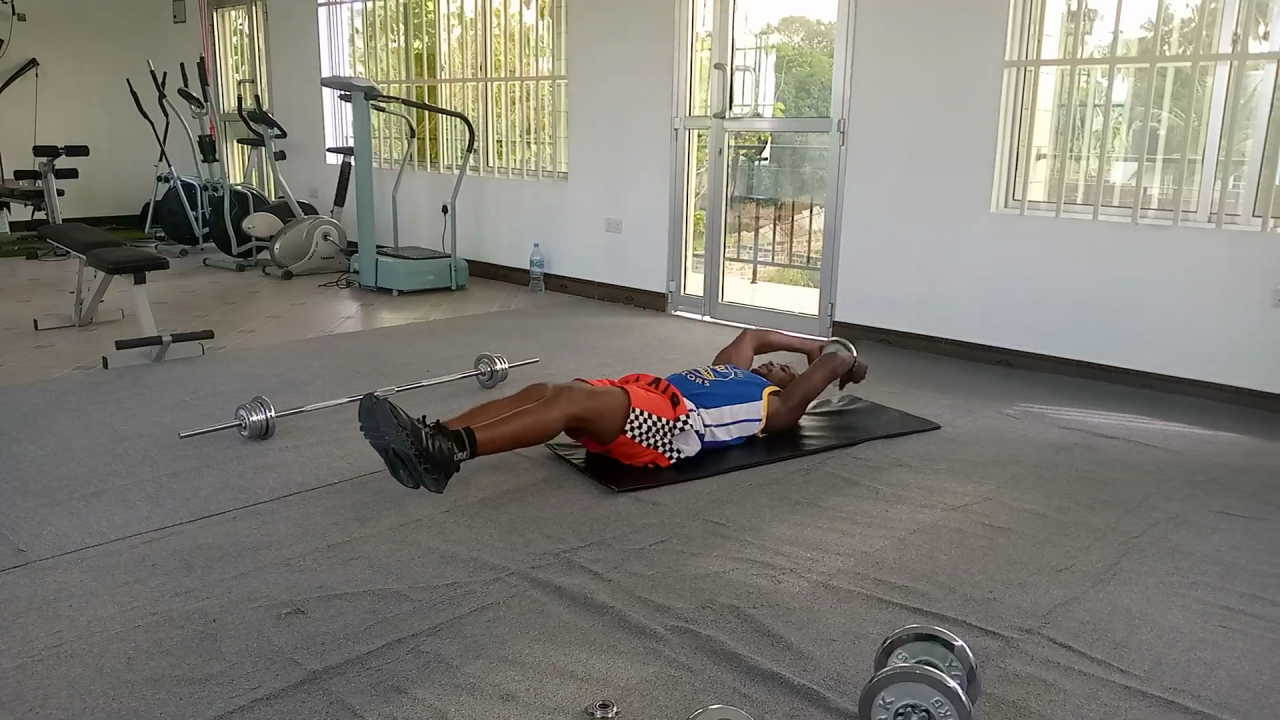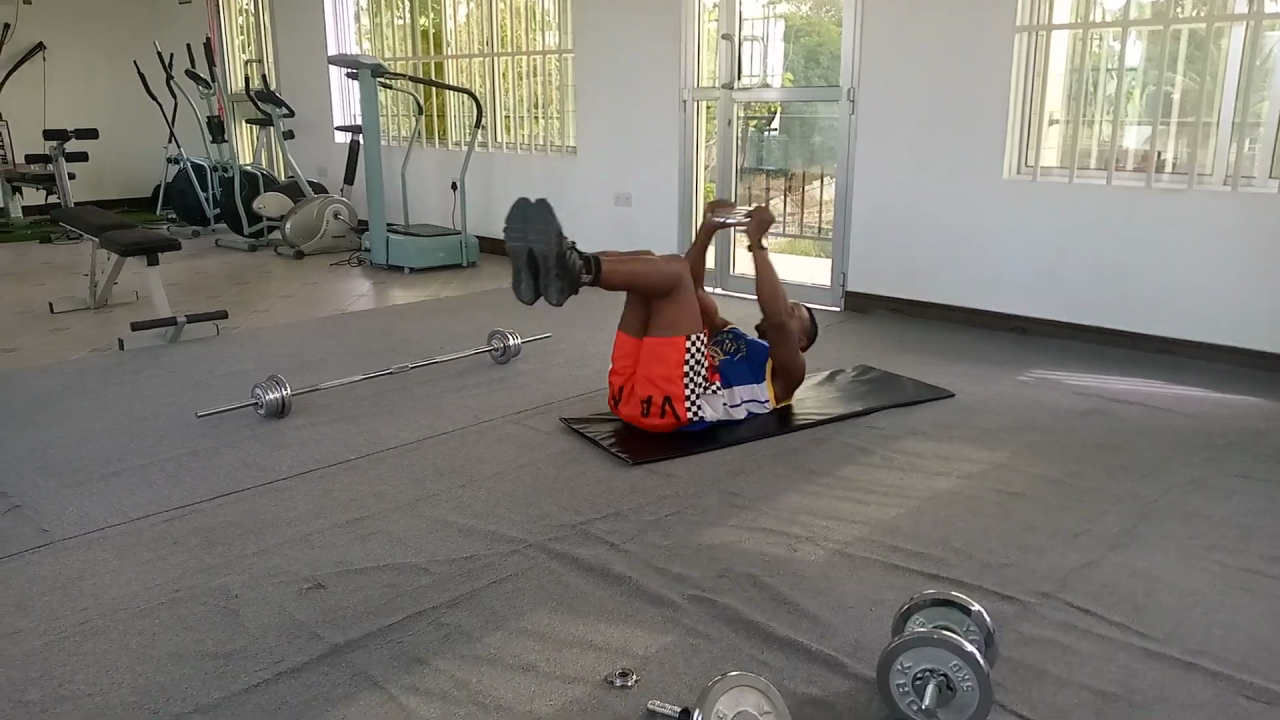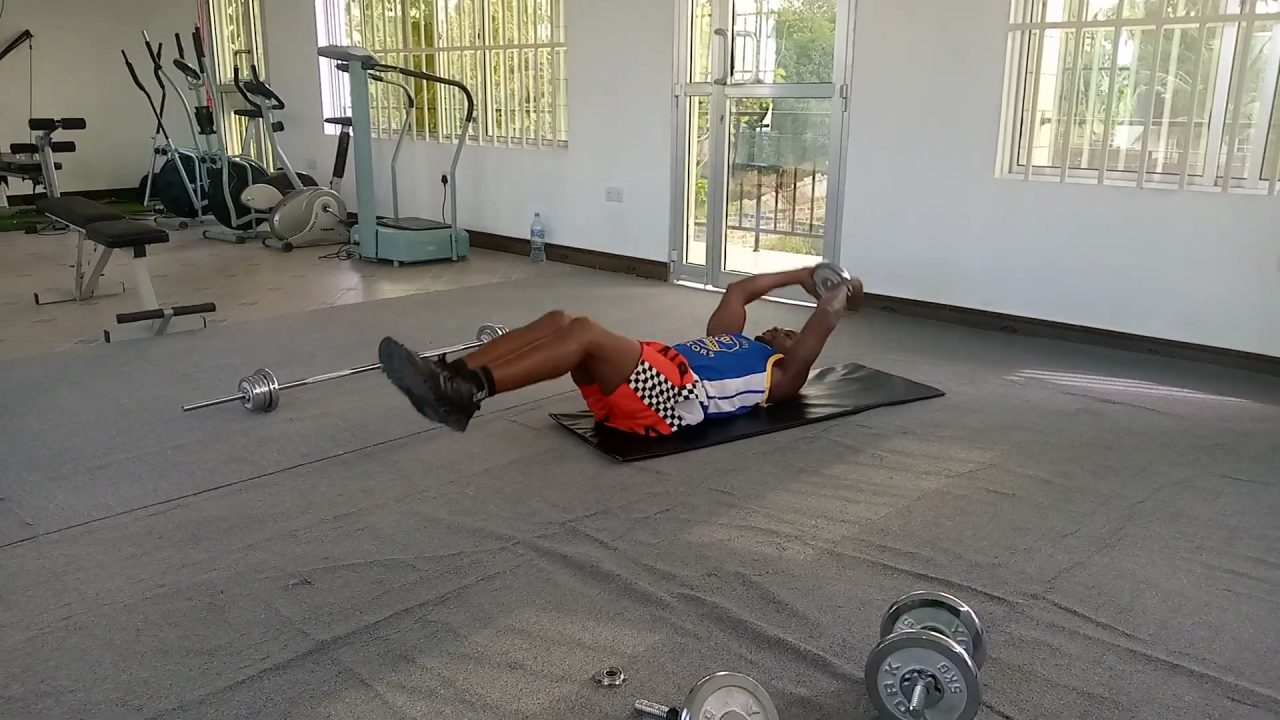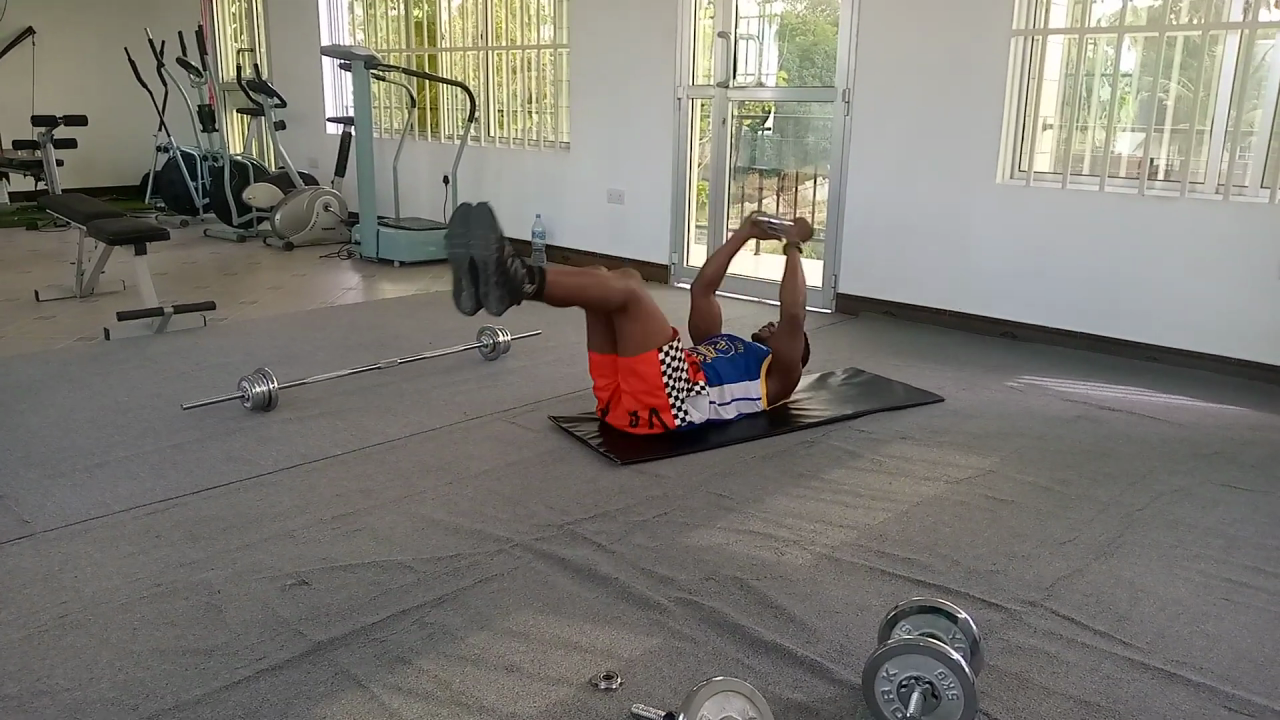
dt=1s
person 1, frame 1
left shoulder: (776, 408)
right shoulder: (734, 374)
left elbow: (828, 366)
right elbow: (753, 335)
right wrist: (815, 345)
left hip: (669, 425)
right hip: (643, 392)
left knee: (571, 400)
right knee: (542, 393)
left ankle: (449, 450)
right ankle: (434, 437)
person 1, frame 2
left shoulder: (787, 370)
right shoulder: (723, 334)
left elbow: (779, 320)
right elbow: (694, 284)
left wrist: (758, 245)
right wrist: (708, 230)
left hip: (676, 405)
right hip: (631, 392)
left knee: (675, 270)
left ankle: (577, 268)
right ankle: (551, 273)
person 1, frame 3
left shoulder: (781, 376)
right shoulder: (732, 341)
left elbow: (821, 322)
right elbow: (738, 290)
left wrist: (840, 294)
right wrist: (801, 275)
left hip: (671, 399)
right hip: (650, 368)
left knee: (584, 331)
right knee: (557, 321)
left ankle: (468, 391)
right ankle: (454, 373)
person 1, frame 4
left shoulder: (778, 377)
right shoulder: (718, 343)
left elbow: (793, 313)
right elbow: (703, 286)
left wrist: (793, 249)
right wrist: (741, 236)
left hip: (668, 404)
right hip: (620, 394)
left knee: (626, 284)
right knee: (600, 281)
left ankle: (523, 279)
right ankle: (503, 281)
